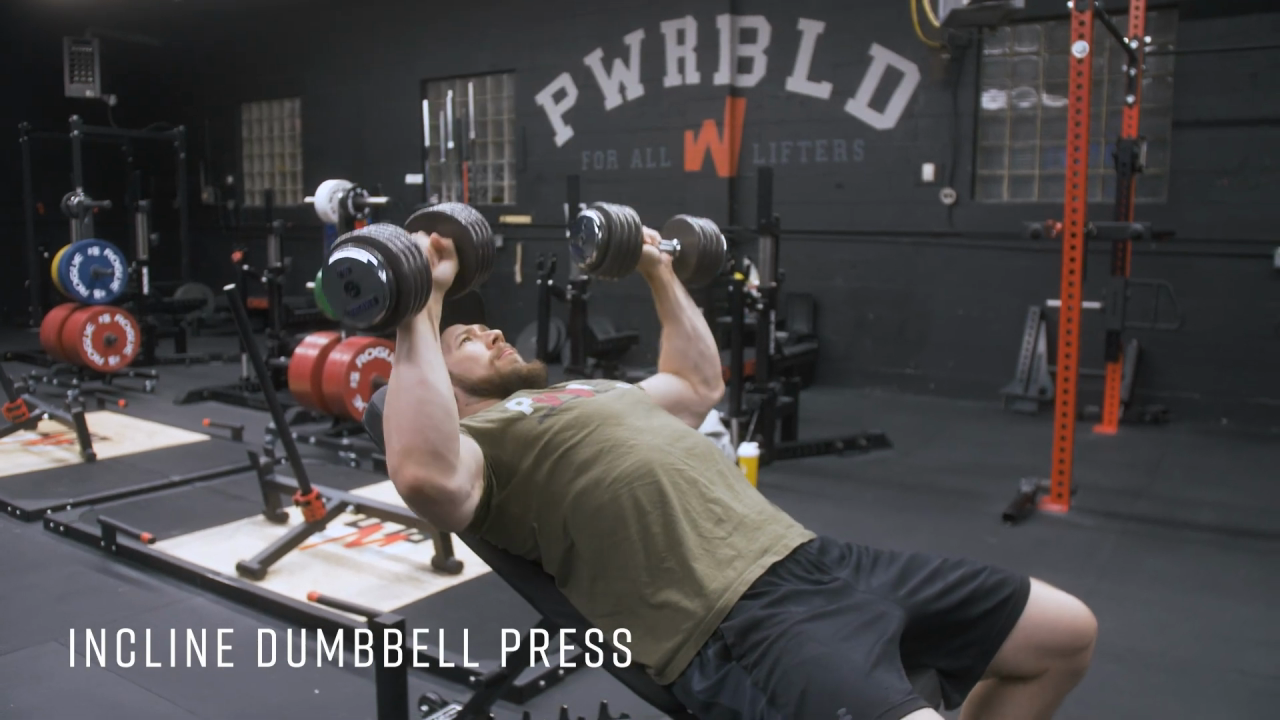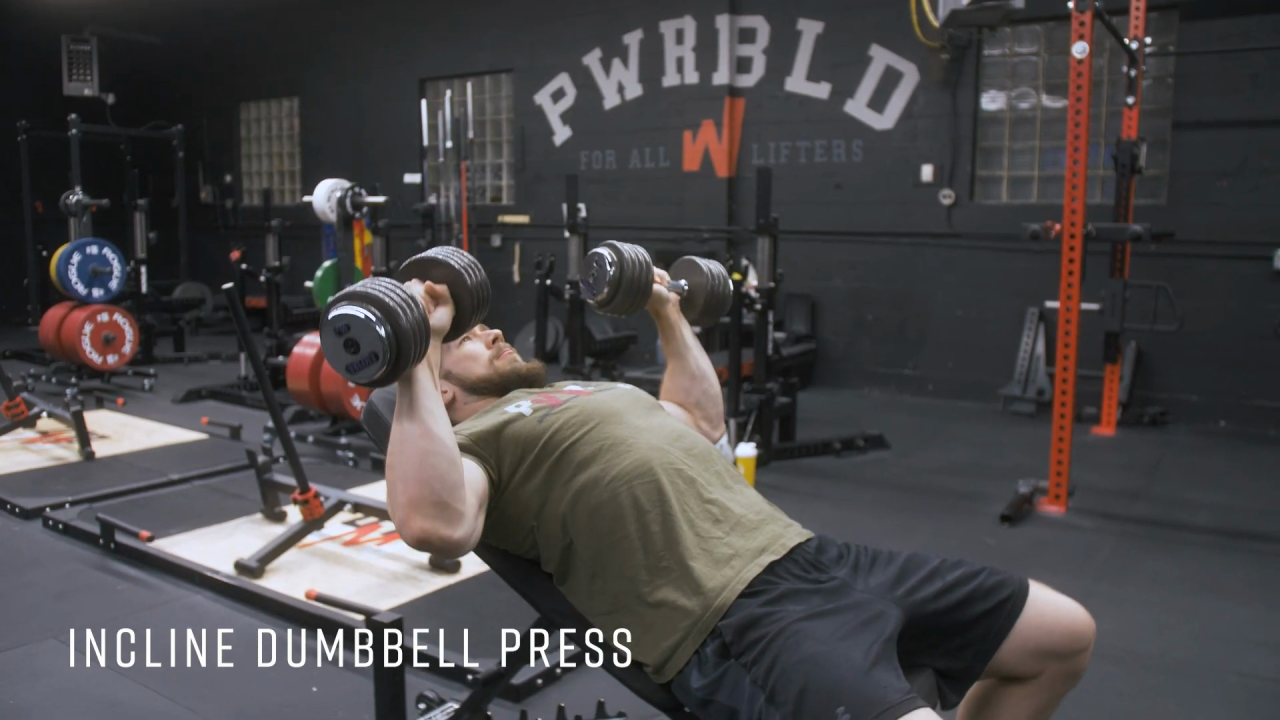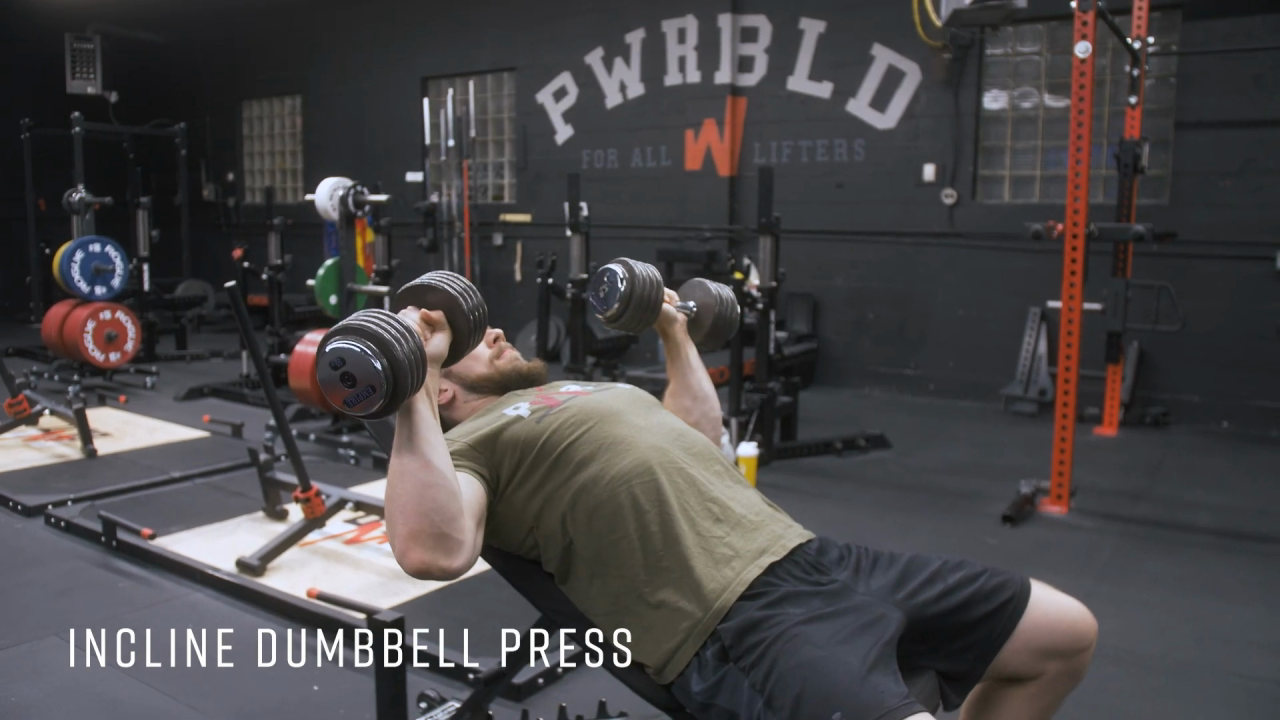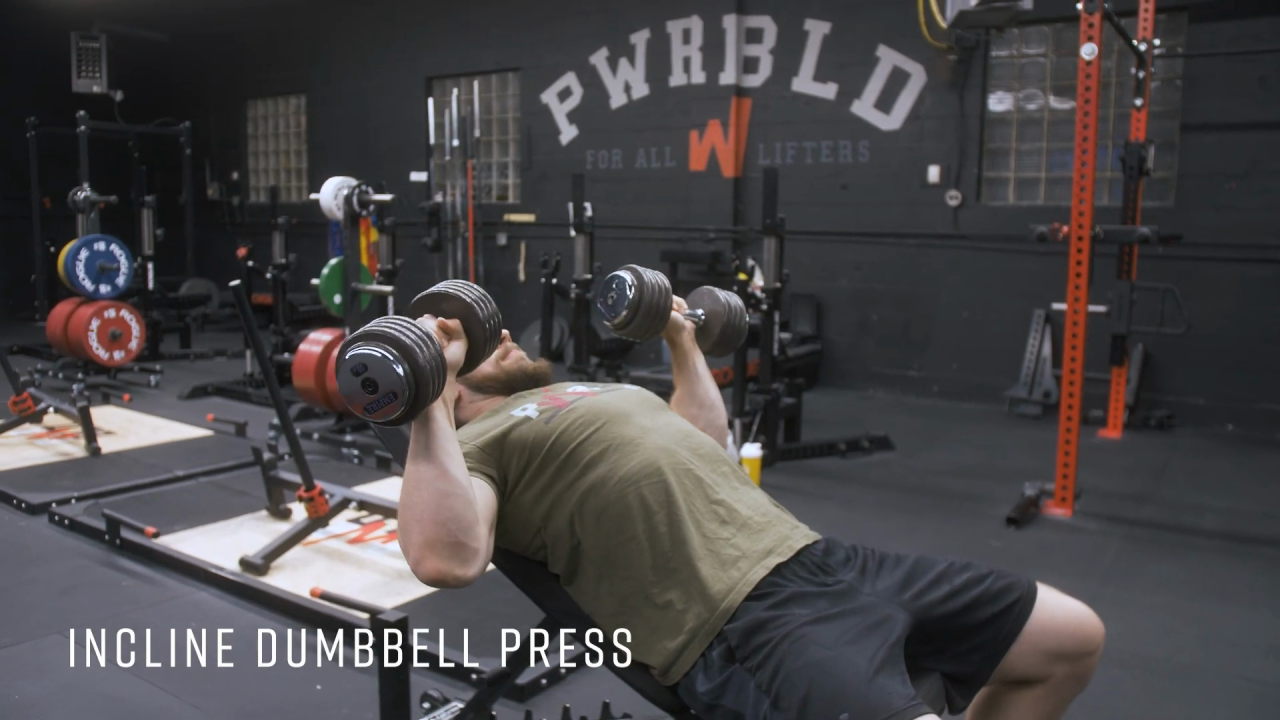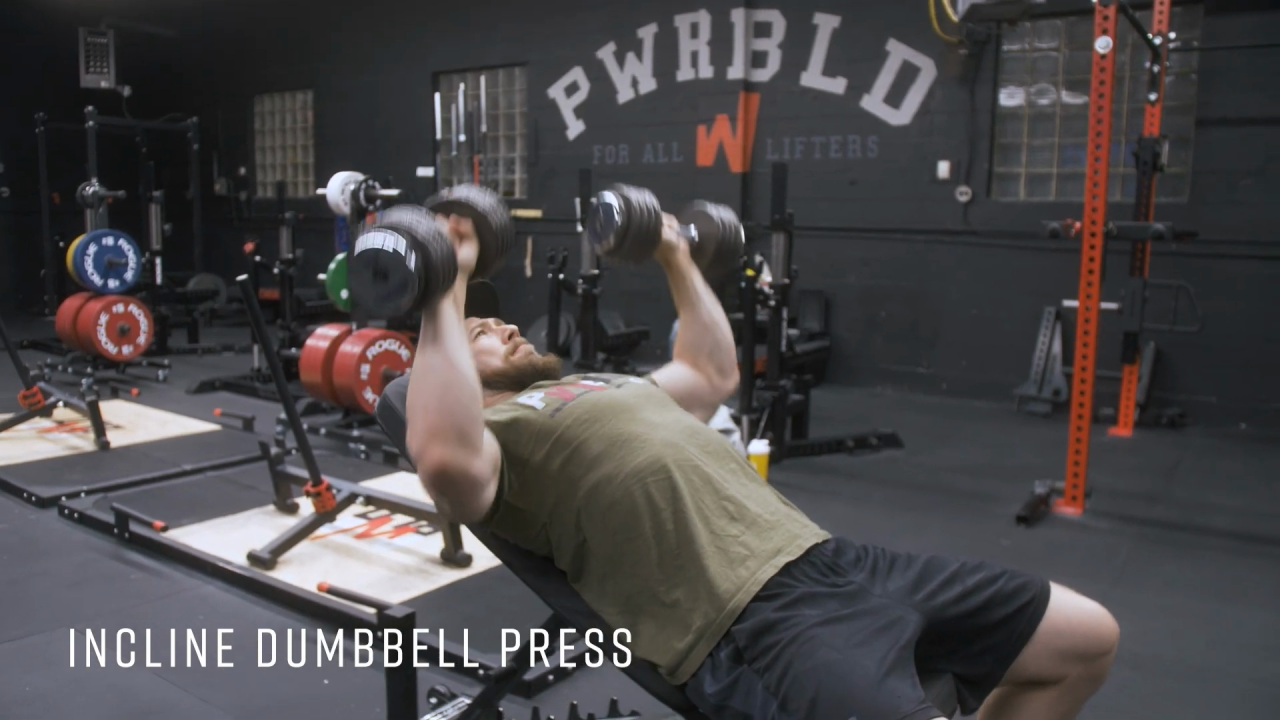
dt=0.3s
person 1, frame 1
left shoulder: (582, 395)
right shoulder: (475, 442)
left elbow: (701, 384)
right elbow: (428, 477)
left wrist: (660, 274)
right wrist: (420, 308)
left hip: (808, 557)
right hip: (736, 623)
left knee: (1066, 635)
person 1, frame 2
left shoulder: (582, 396)
right shoulder: (473, 443)
left elbow: (703, 421)
right elbow: (434, 524)
left wrist: (668, 313)
right wrist: (418, 354)
left hip: (805, 558)
right hip: (733, 622)
left knee: (1064, 635)
person 1, frame 3
left shoulder: (581, 397)
right shoulder: (469, 449)
right elbow: (431, 550)
left wrist: (675, 333)
left hip: (811, 559)
right hip: (737, 622)
left knee: (1067, 637)
person 1, frame 4
left shoulder: (586, 397)
right shoulder: (475, 448)
right elbow: (447, 559)
left wrist: (682, 341)
right wrist: (432, 391)
left hip: (816, 562)
right hip: (742, 622)
left knee: (1072, 639)
person 1, frame 5
left shoulder: (603, 385)
right shoulder: (493, 434)
left elbow: (716, 376)
right elbow: (448, 456)
left wrist: (676, 258)
right wrist: (443, 294)
left hip: (823, 561)
right hip: (743, 627)
left knee: (1086, 640)
